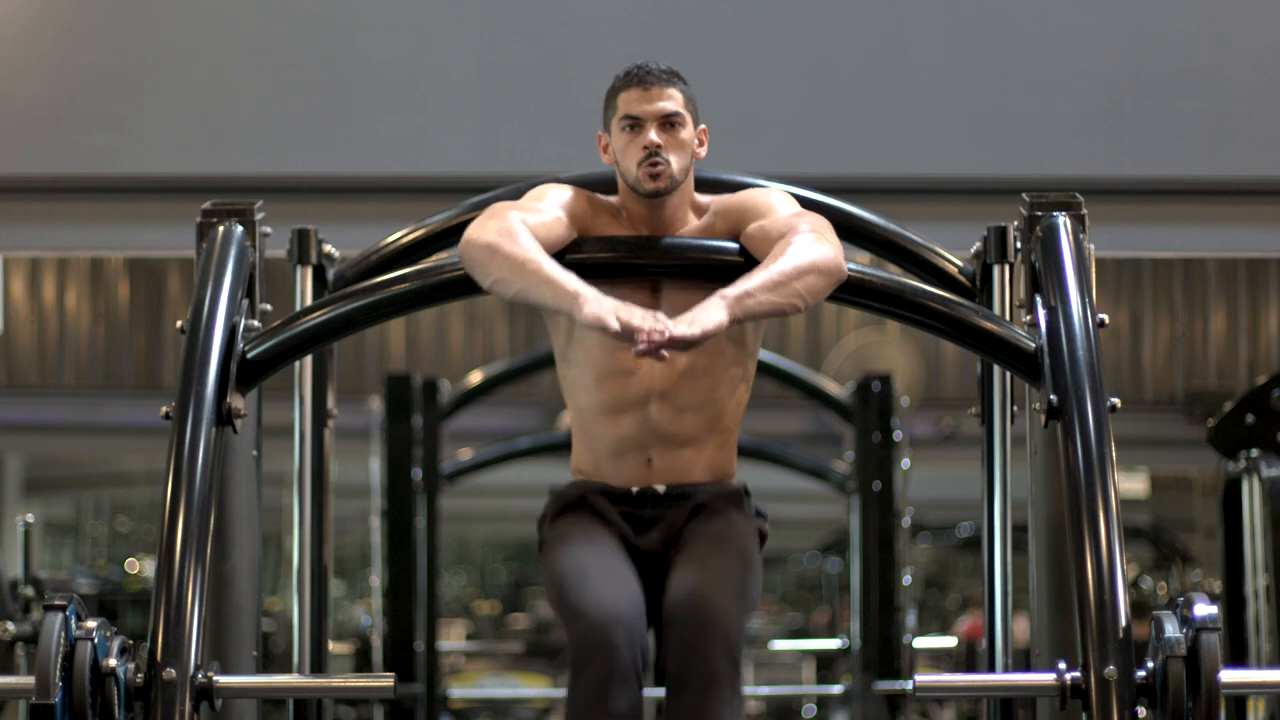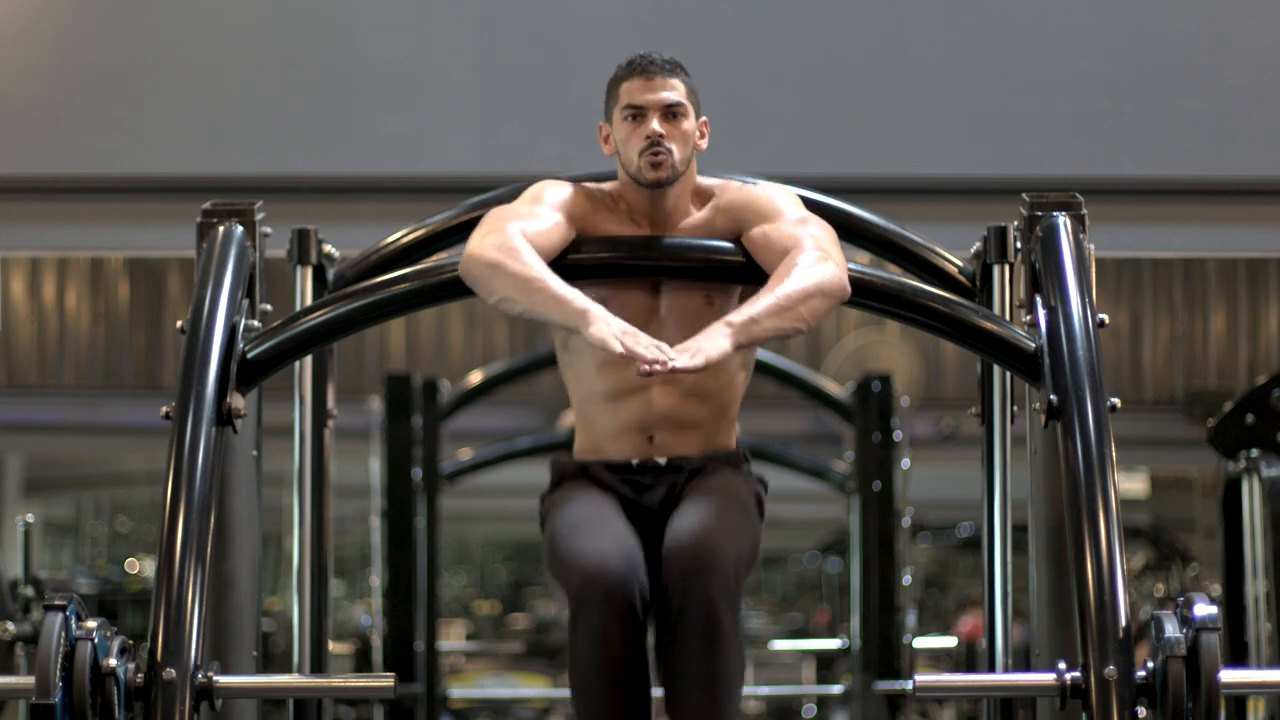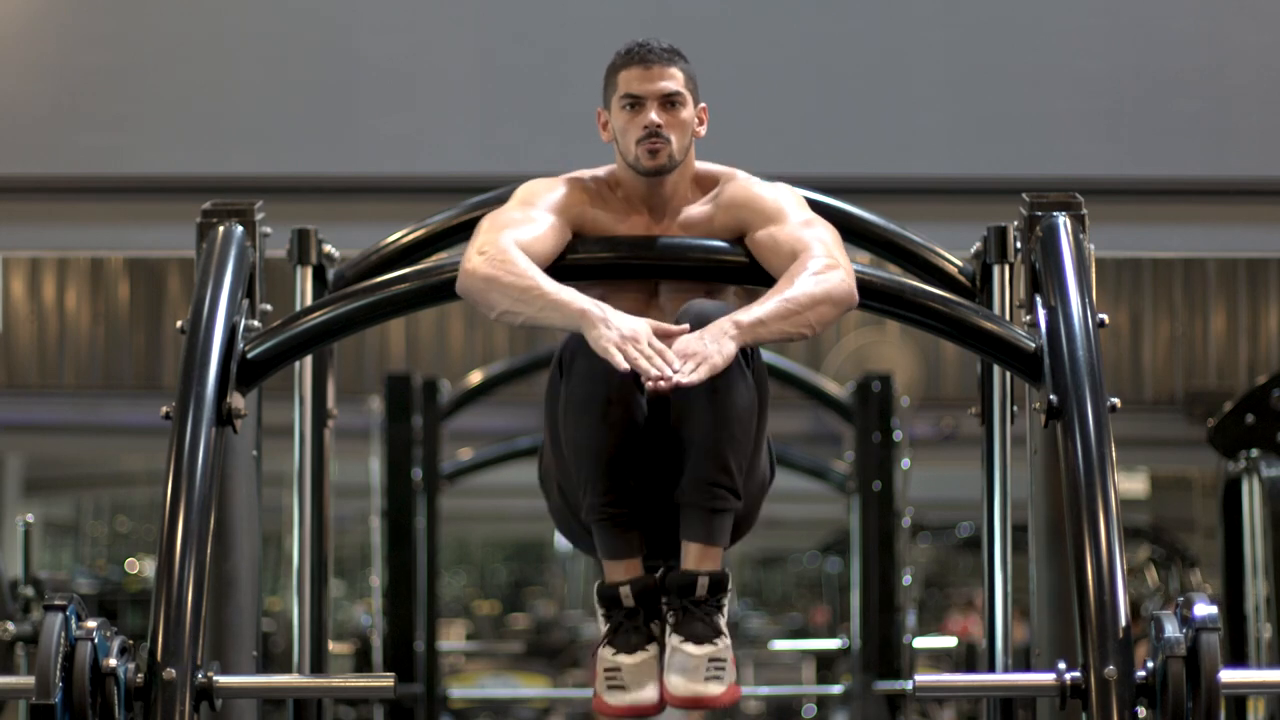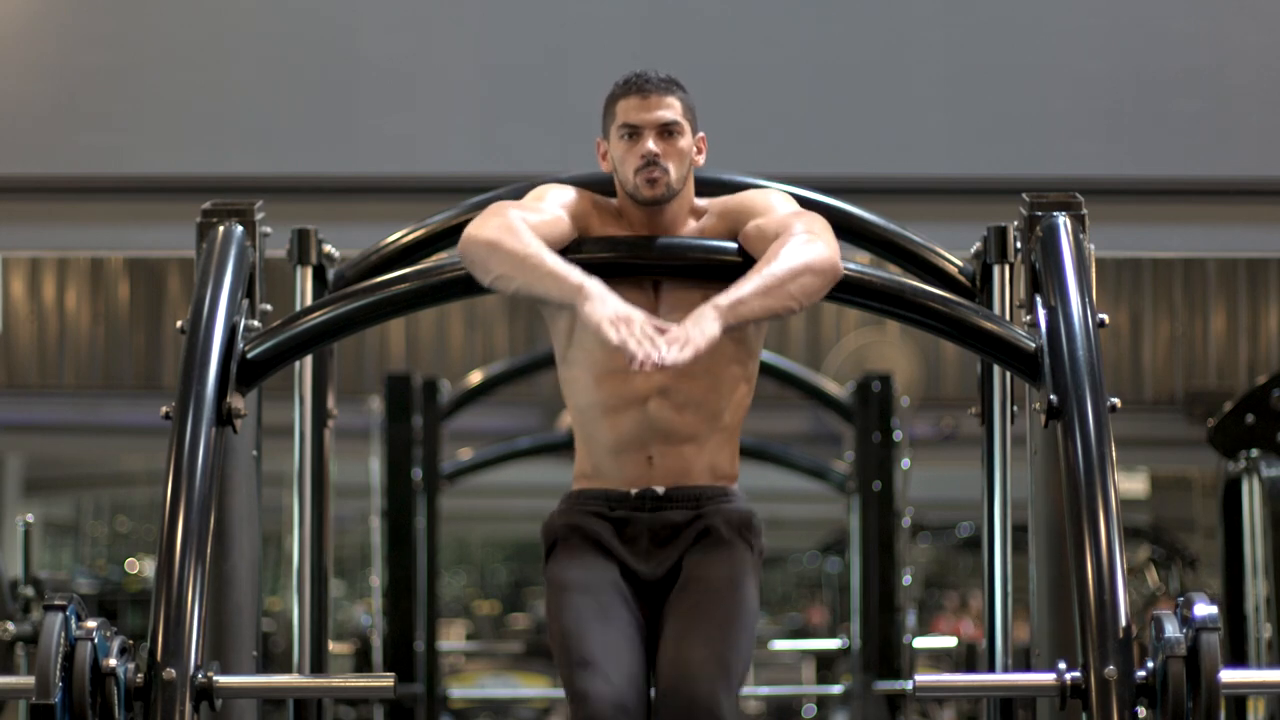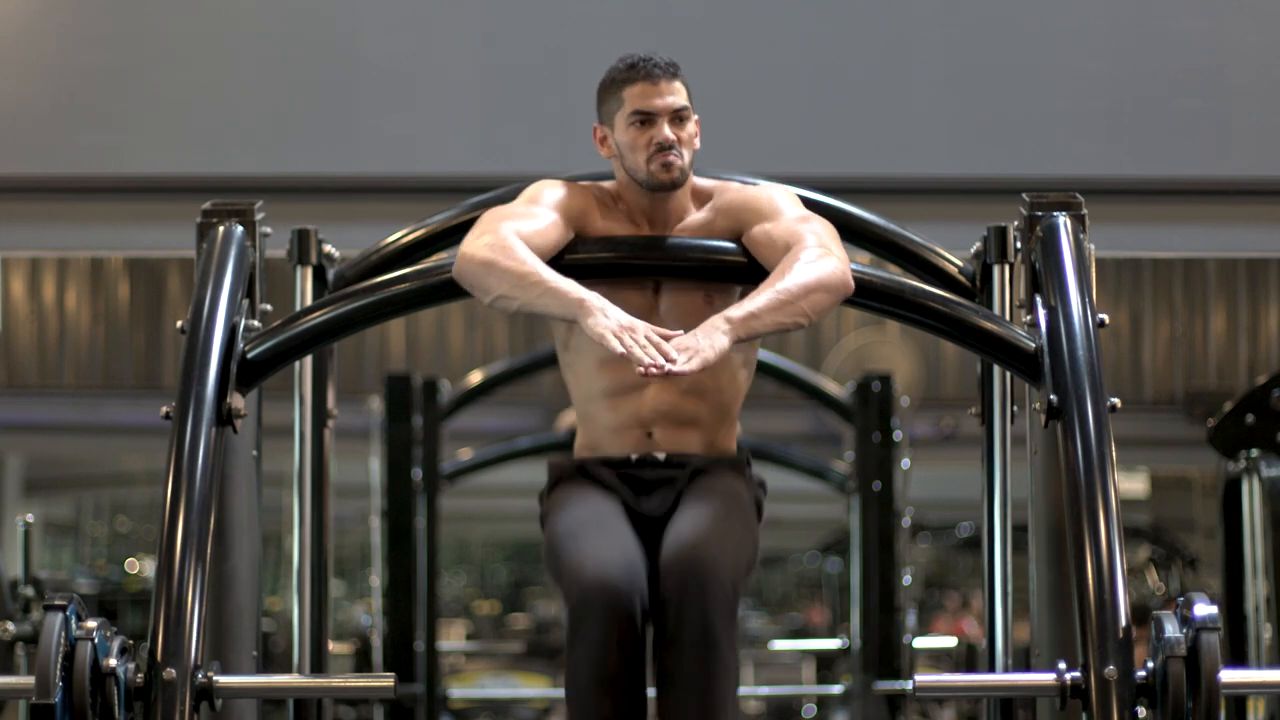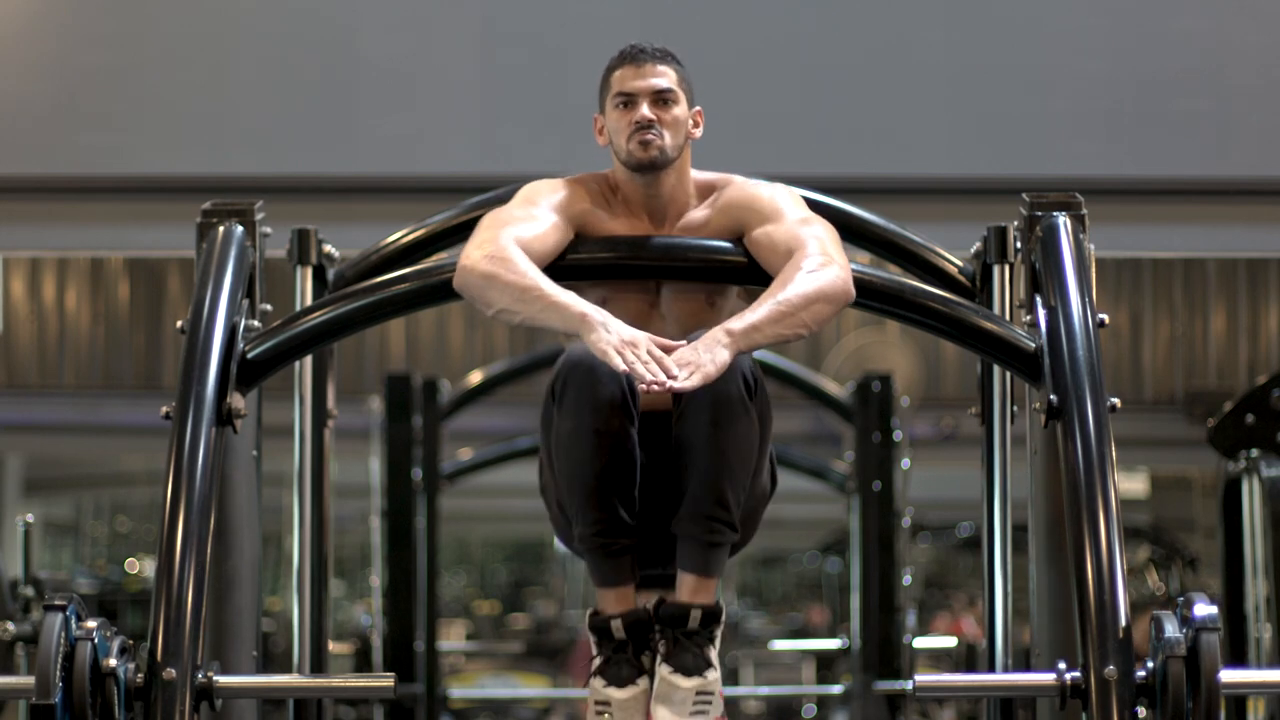
dt=0.7s
person 1, frame 1
left shoulder: (747, 216)
right shoulder: (571, 216)
left elbow: (824, 257)
right elbow: (482, 243)
left wrist: (718, 307)
right wrist: (588, 300)
left hip: (710, 515)
right hip: (595, 515)
left knee: (702, 616)
right knee: (603, 632)
person 1, frame 2
left shoulder: (747, 208)
right shoulder: (568, 208)
left elbow: (826, 273)
right elbow: (484, 255)
left wrist: (725, 331)
right wrist: (591, 315)
left hip: (710, 487)
right hip: (596, 490)
left knee: (698, 556)
right knee: (602, 579)
person 1, frame 3
left shoulder: (746, 200)
right shoulder: (564, 200)
left elbow: (834, 281)
right elbow: (480, 270)
left wrist: (729, 331)
right wrist: (595, 316)
left hip: (712, 480)
right hip: (598, 487)
left knee: (712, 323)
right knee: (587, 356)
left ankle: (699, 589)
right ankle: (625, 594)
person 1, frame 4
left shoulder: (746, 214)
right shoulder: (569, 212)
left elbow: (819, 255)
right elbow: (484, 240)
left wrist: (713, 316)
right wrist: (590, 294)
left hip: (709, 529)
right hip: (596, 529)
person 1, frame 5
left shoulder: (744, 207)
right shoulder: (567, 206)
left elbow: (830, 272)
right elbow: (476, 259)
left wrist: (725, 327)
right wrist: (590, 308)
left hip: (707, 489)
right hip: (596, 489)
left knee: (696, 570)
right knee: (604, 590)
person 1, frame 6
left shoulder: (747, 202)
right shoulder: (565, 201)
left elbow: (831, 277)
right elbow: (477, 267)
left wrist: (723, 337)
right wrist: (594, 323)
left hip: (712, 490)
right hip: (603, 494)
left knee: (733, 374)
right knee: (587, 376)
left ankle: (695, 612)
right ankle: (617, 617)
